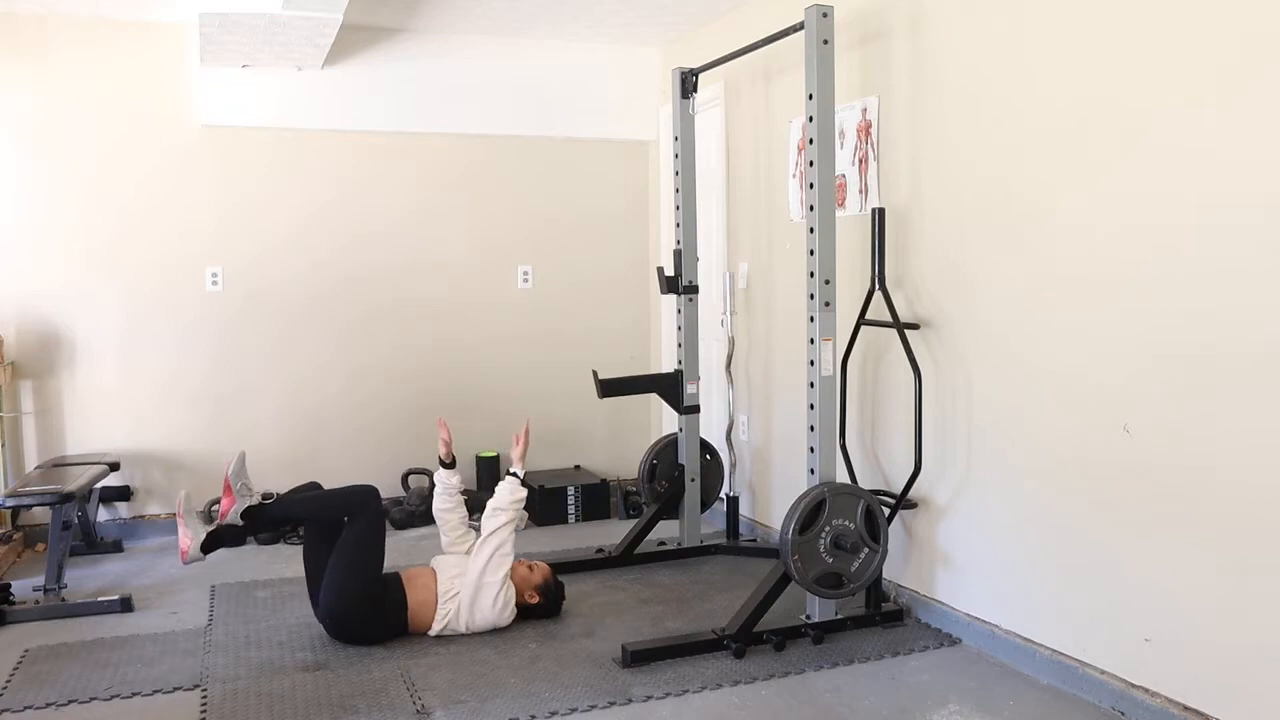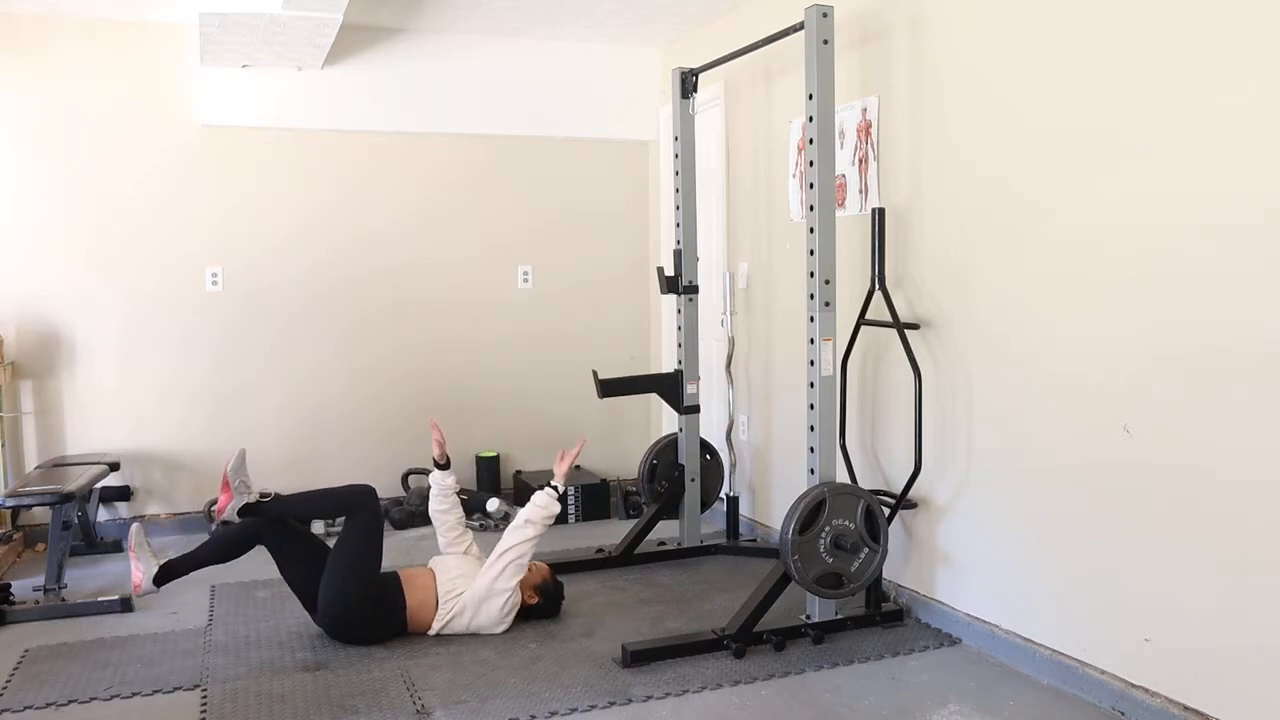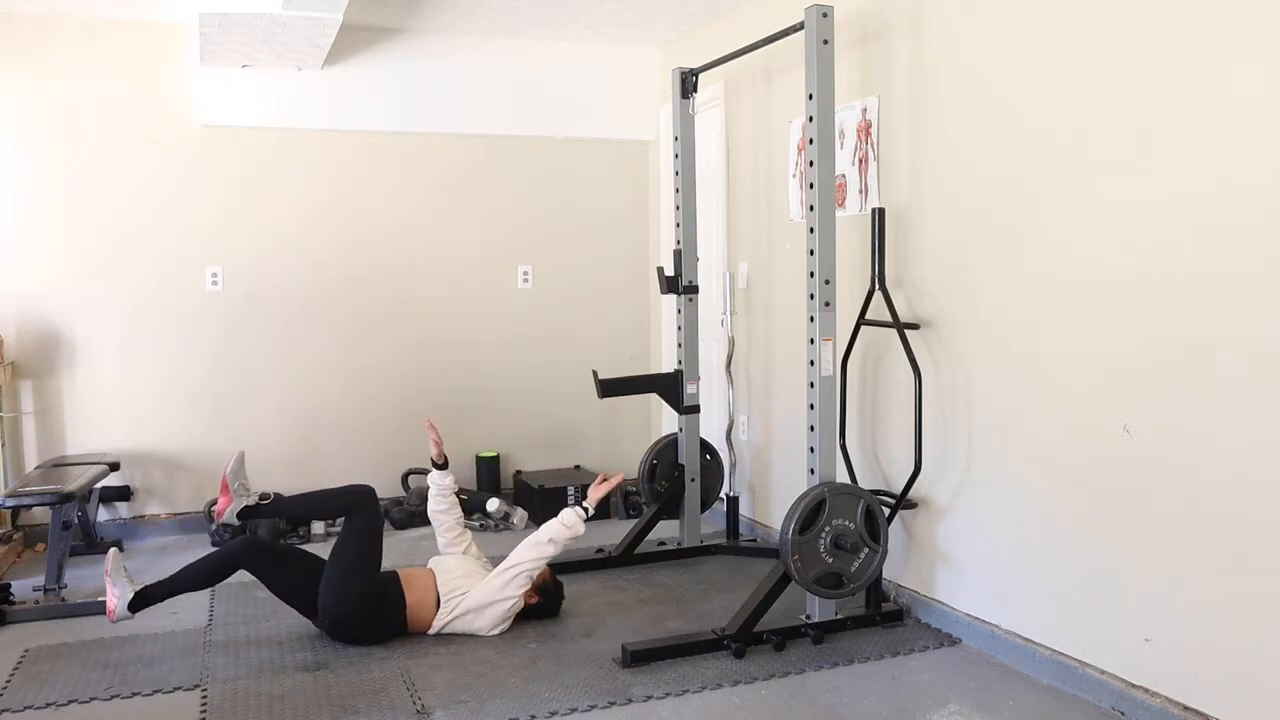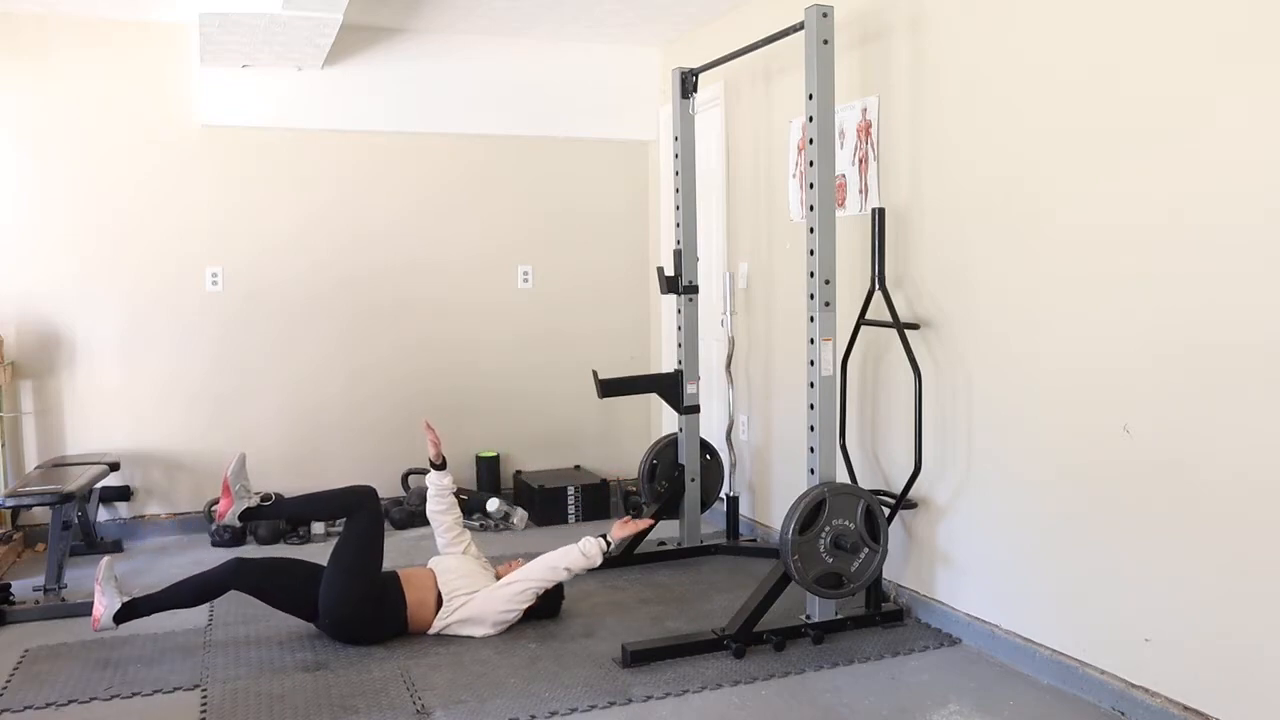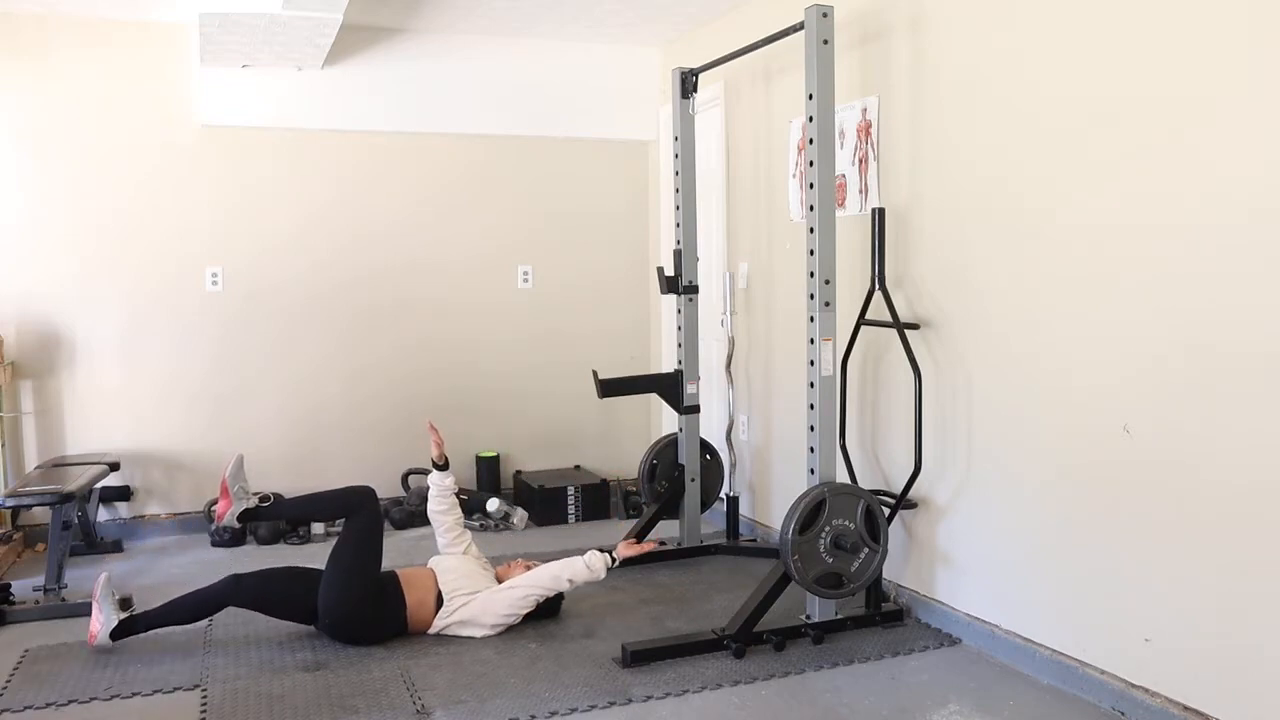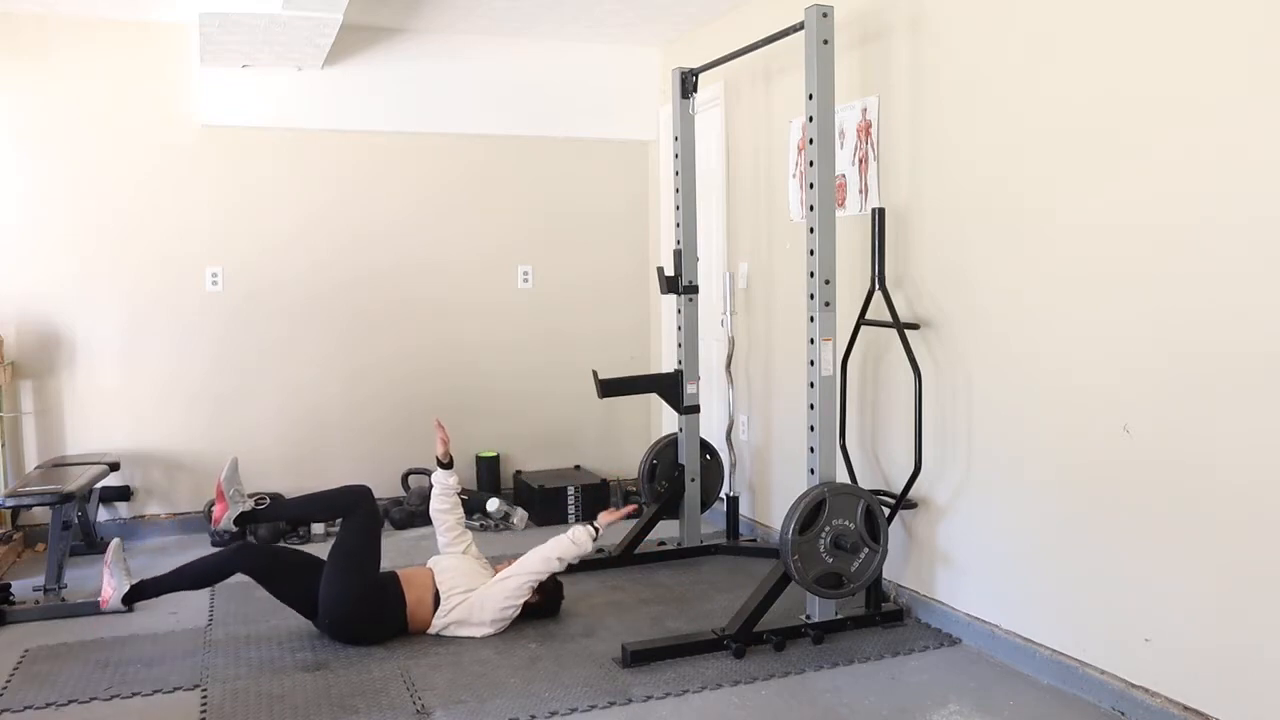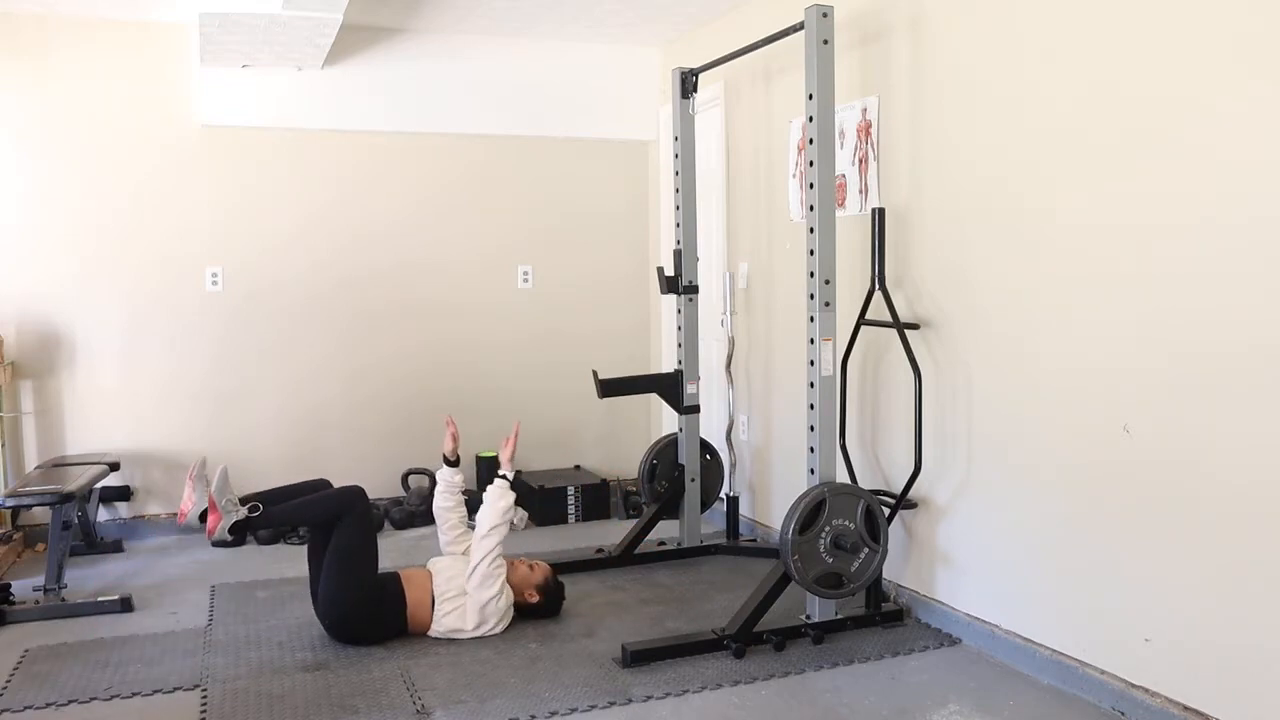
dt=0.5s
person 1, frame 1
left shoulder: (498, 604)
right shoulder: (476, 571)
left elbow: (497, 531)
right elbow: (455, 528)
left wrist: (516, 471)
right wrist: (448, 463)
left hip: (354, 615)
right hip: (346, 603)
left knee: (366, 498)
right knee: (312, 491)
left ankle: (248, 509)
right ankle: (205, 542)
person 1, frame 2
left shoulder: (500, 605)
right shoulder: (478, 572)
left elbow: (522, 537)
right elbow: (452, 527)
left wrist: (555, 488)
right wrist: (442, 465)
left hip: (356, 615)
right hip: (346, 605)
left knee: (363, 498)
right knee: (267, 526)
left ankle: (246, 505)
right ankle: (159, 575)
person 1, frame 3
left shoulder: (501, 605)
right shoulder: (481, 571)
left elbow: (539, 546)
right elbow: (449, 525)
left wrist: (585, 508)
right wrist: (441, 465)
left hip: (358, 615)
right hip: (349, 604)
left knee: (363, 497)
right knee: (246, 550)
left ankle: (250, 504)
right ankle: (134, 600)
person 1, frame 4
left shoulder: (500, 606)
right shoulder: (479, 570)
left elbow: (553, 563)
right elbow: (447, 523)
left wrist: (606, 540)
right wrist: (439, 465)
left hip: (360, 615)
right hip: (350, 605)
left knee: (365, 498)
right knee: (239, 570)
left ankle: (249, 508)
right ankle: (122, 611)
person 1, frame 5
left shoulder: (501, 605)
right shoulder: (476, 567)
left elbow: (558, 576)
right elbow: (447, 521)
left wrist: (610, 557)
right wrist: (441, 465)
left hip: (358, 615)
right hip: (348, 603)
left knee: (364, 499)
right knee: (236, 587)
left ankle: (249, 508)
right ankle: (119, 626)
person 1, frame 6
left shoulder: (498, 606)
right shoulder: (475, 567)
left elbow: (542, 560)
right elbow: (448, 523)
left wrist: (592, 530)
right wrist: (445, 464)
left hip: (358, 614)
right hip: (349, 603)
left knee: (361, 498)
right knee: (246, 554)
left ankle: (245, 511)
right ankle: (130, 593)
person 1, frame 7
left shoulder: (496, 603)
right shoulder: (475, 570)
left elbow: (490, 537)
right elbow: (454, 526)
left wrist: (505, 472)
right wrist: (451, 461)
left hip: (354, 614)
right hip: (347, 603)
left knee: (353, 498)
right knee: (324, 489)
left ankle: (236, 522)
right ankle: (230, 513)
